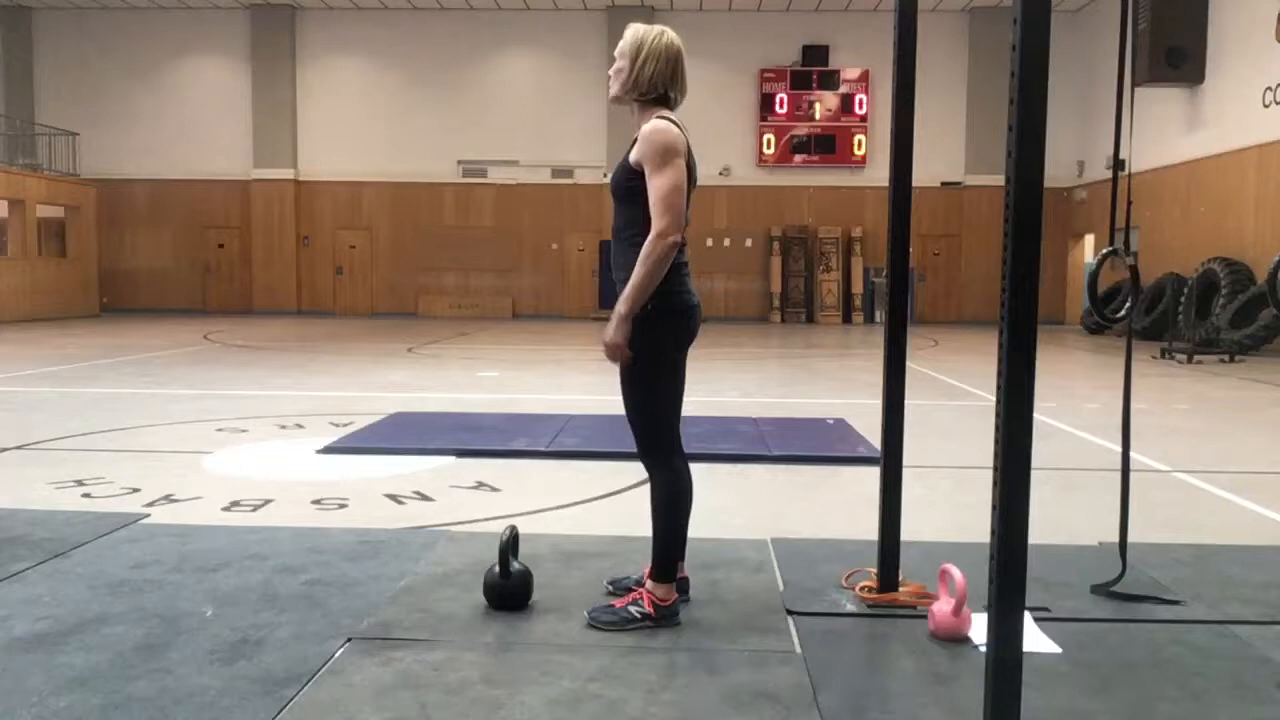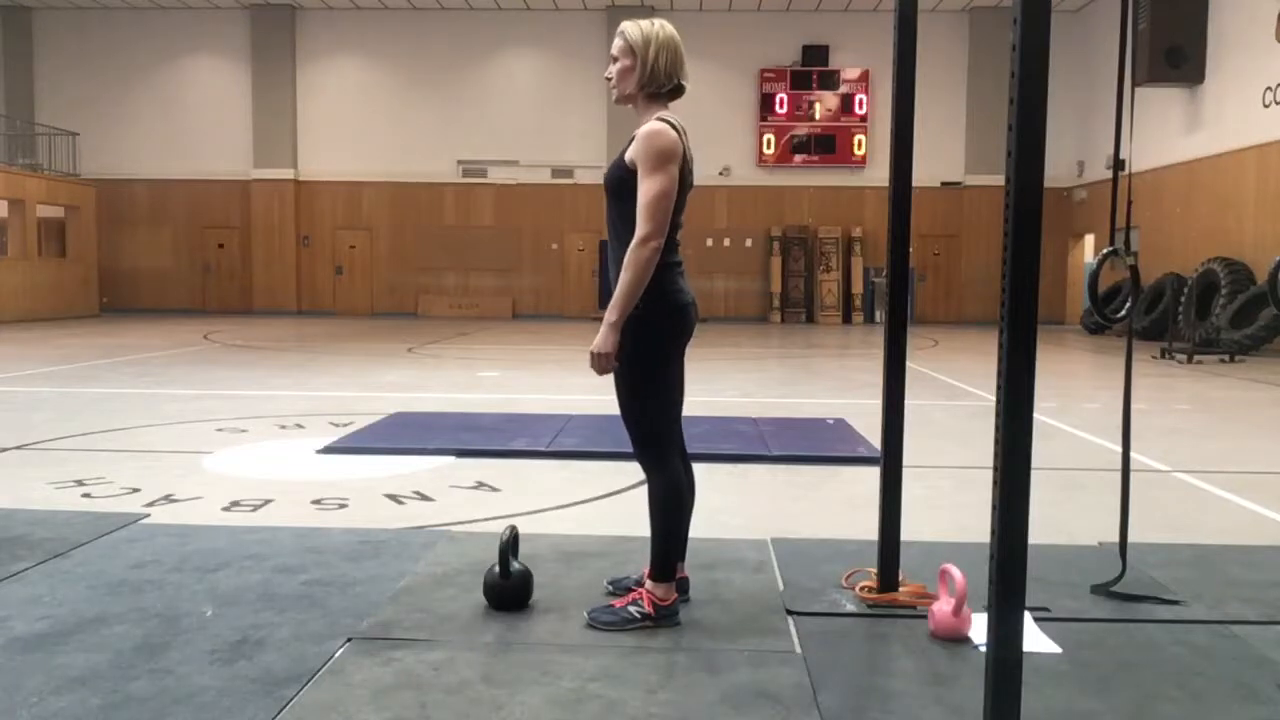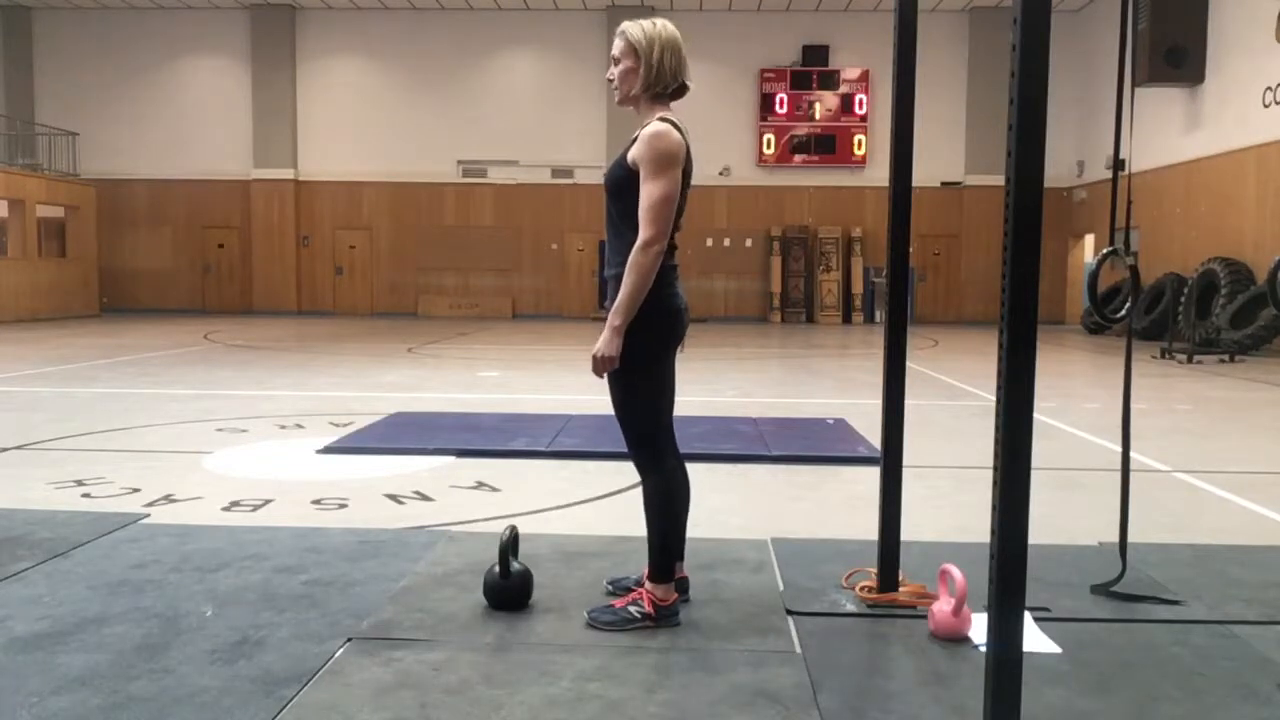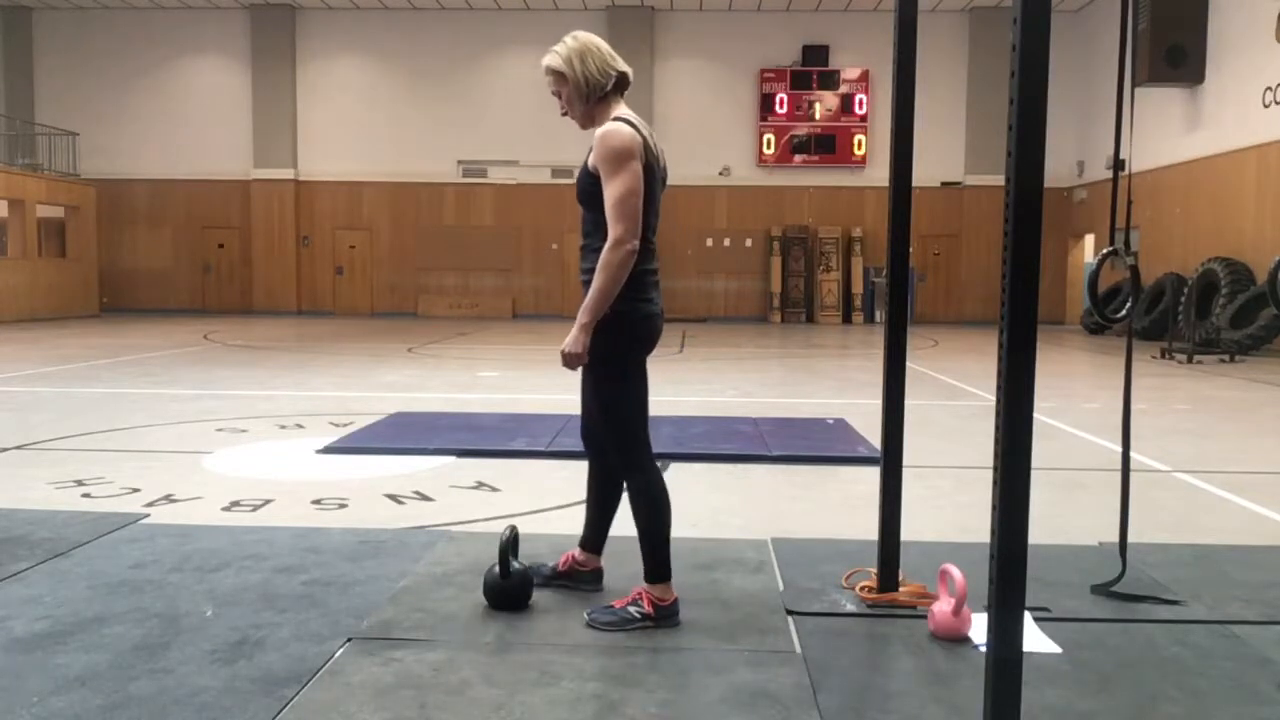
dt=1s
person 1, frame 1
left shoulder: (658, 132)
right shoulder: (655, 132)
left elbow: (665, 234)
left wrist: (621, 316)
left hip: (656, 313)
right hip: (660, 309)
left knee: (659, 451)
right knee: (663, 448)
left ankle: (660, 595)
right ankle: (669, 572)
person 1, frame 2
left shoulder: (655, 134)
right shoulder: (659, 132)
left elbow: (649, 238)
left wrist: (611, 324)
left hip: (651, 312)
right hip: (662, 307)
left knee: (656, 452)
right knee: (666, 448)
left ankle: (661, 596)
right ankle: (669, 572)
person 1, frame 3
left shoulder: (659, 136)
right shoulder: (654, 133)
left elbow: (650, 242)
left wrist: (614, 327)
left hip: (645, 314)
right hip: (652, 311)
left knee: (650, 452)
right knee: (659, 448)
left ankle: (660, 595)
right ankle: (669, 572)
person 1, frame 4
left shoulder: (614, 134)
right shoulder: (630, 132)
left elbow: (622, 242)
left wrist: (584, 325)
left hip: (621, 314)
right hip: (628, 308)
left knee: (629, 451)
right knee: (601, 440)
left ankle: (659, 594)
right ankle: (586, 558)
